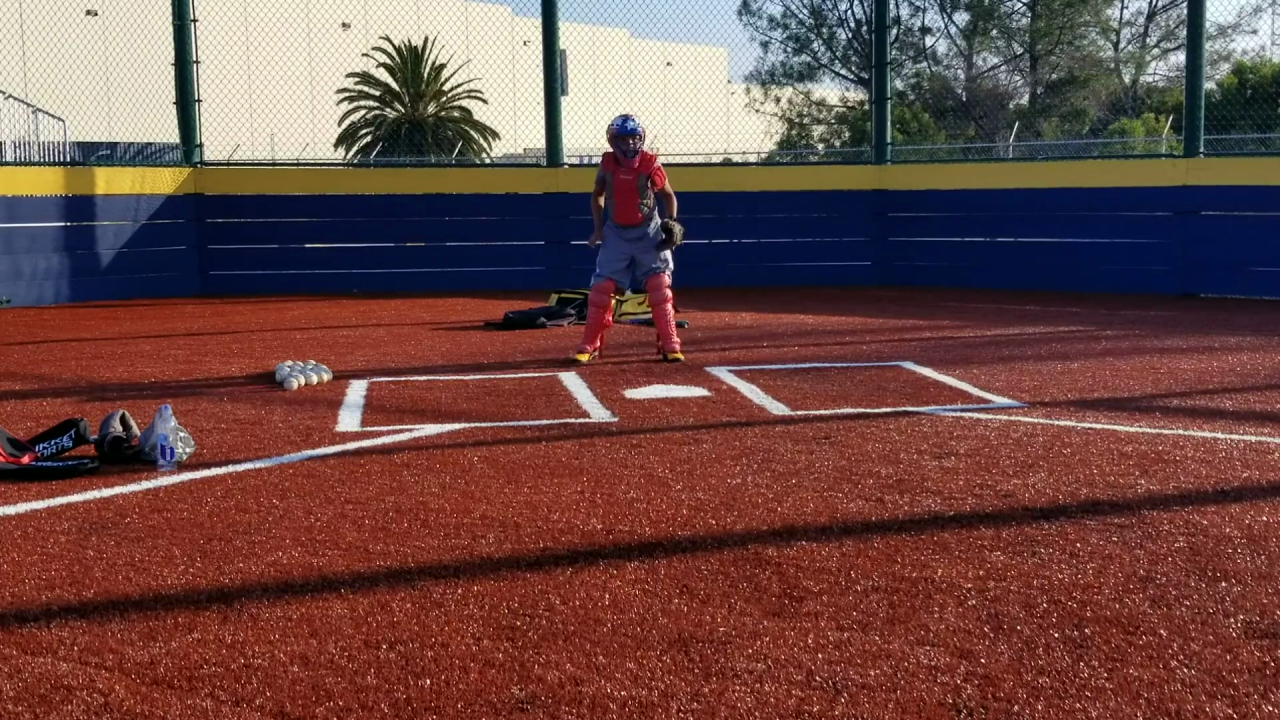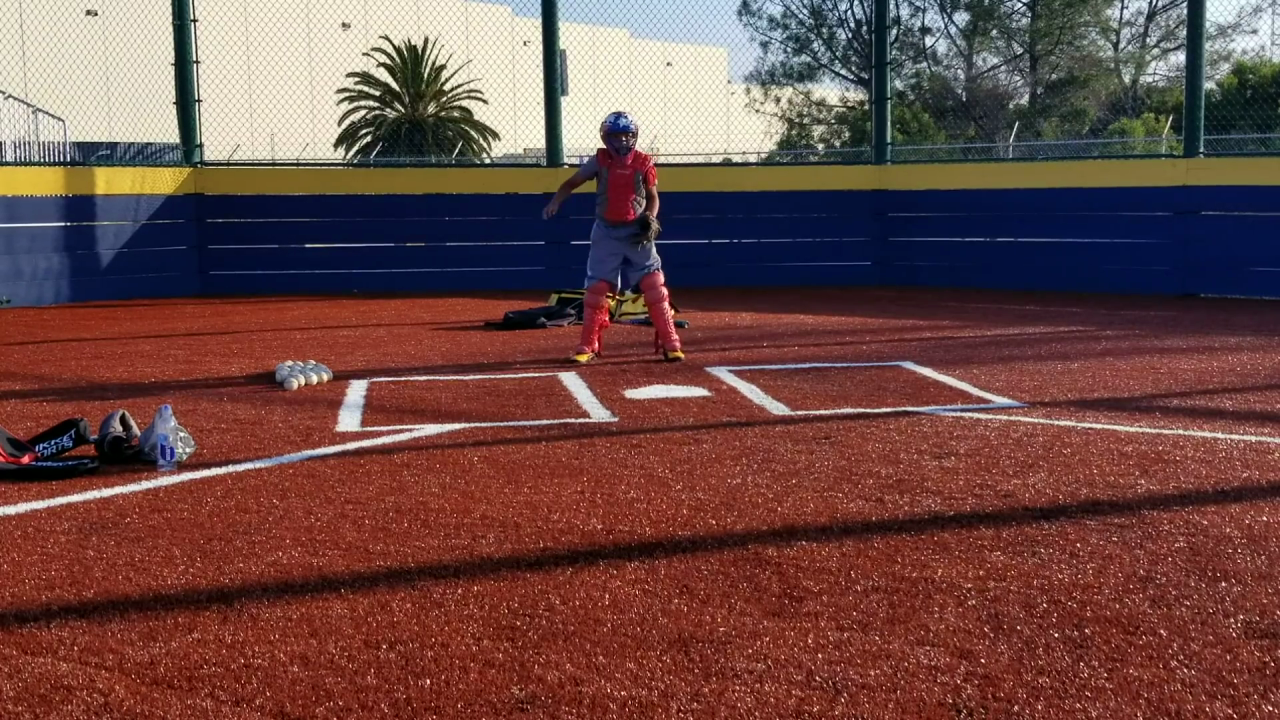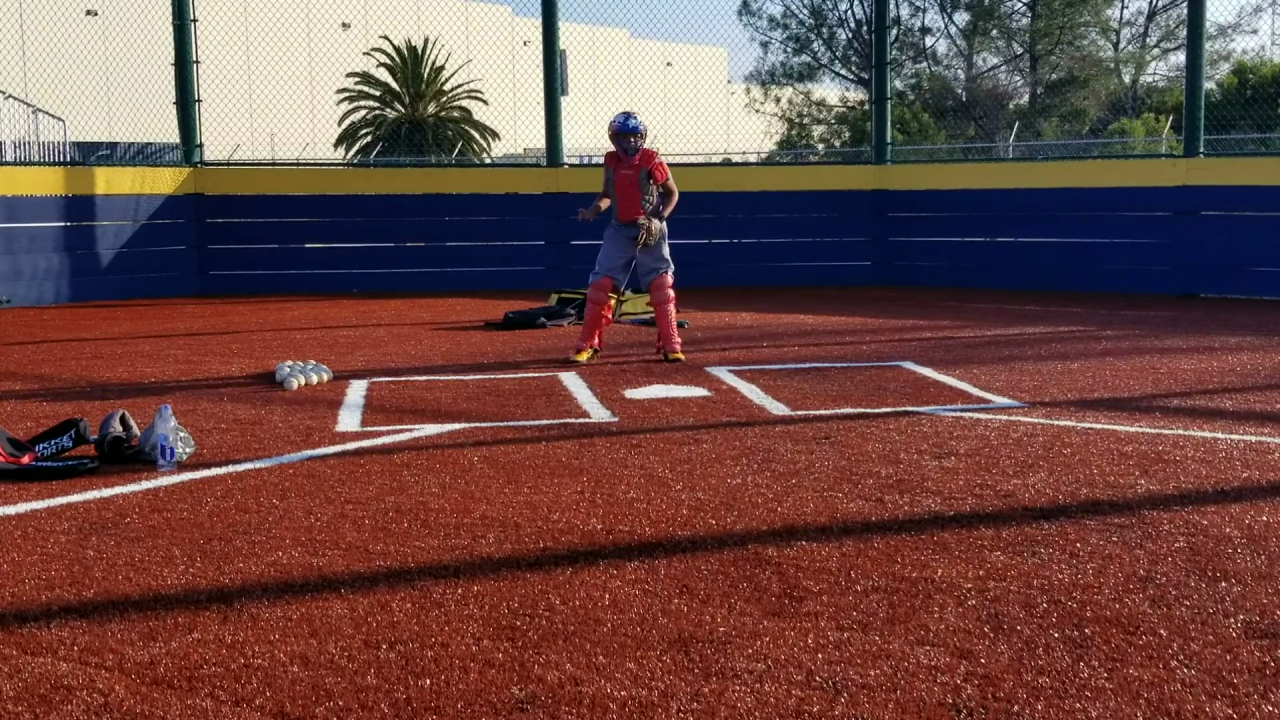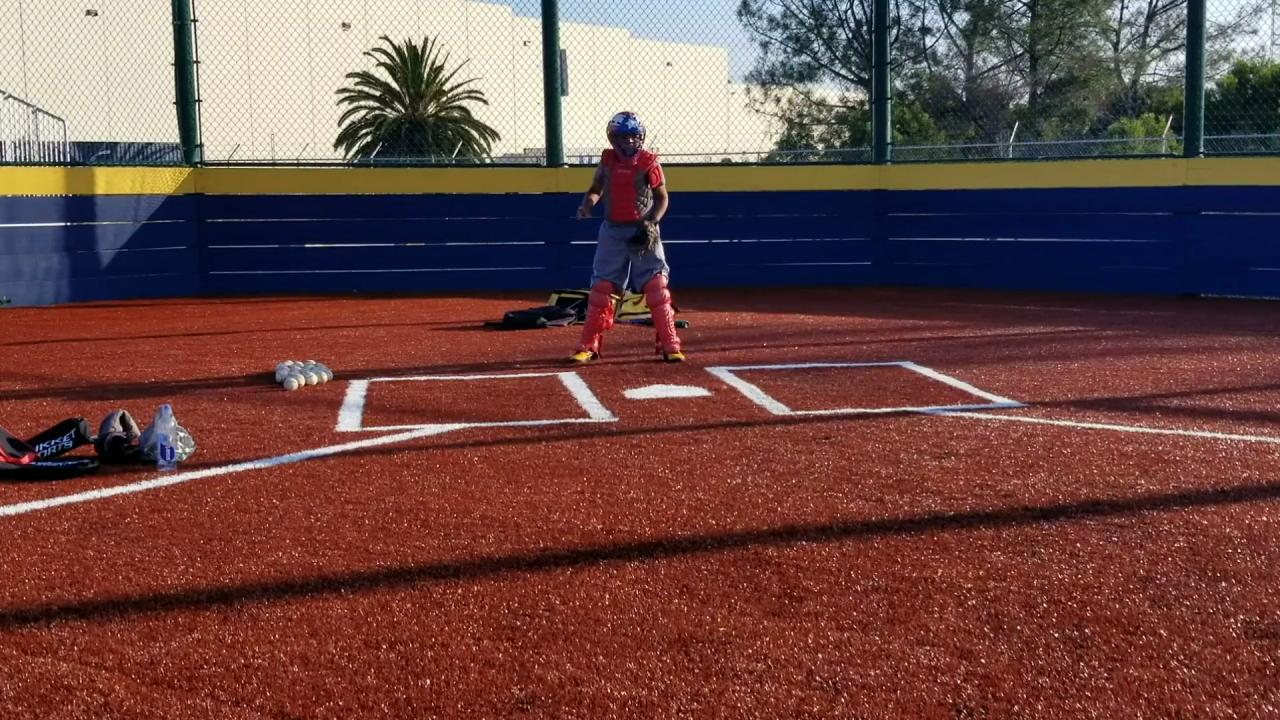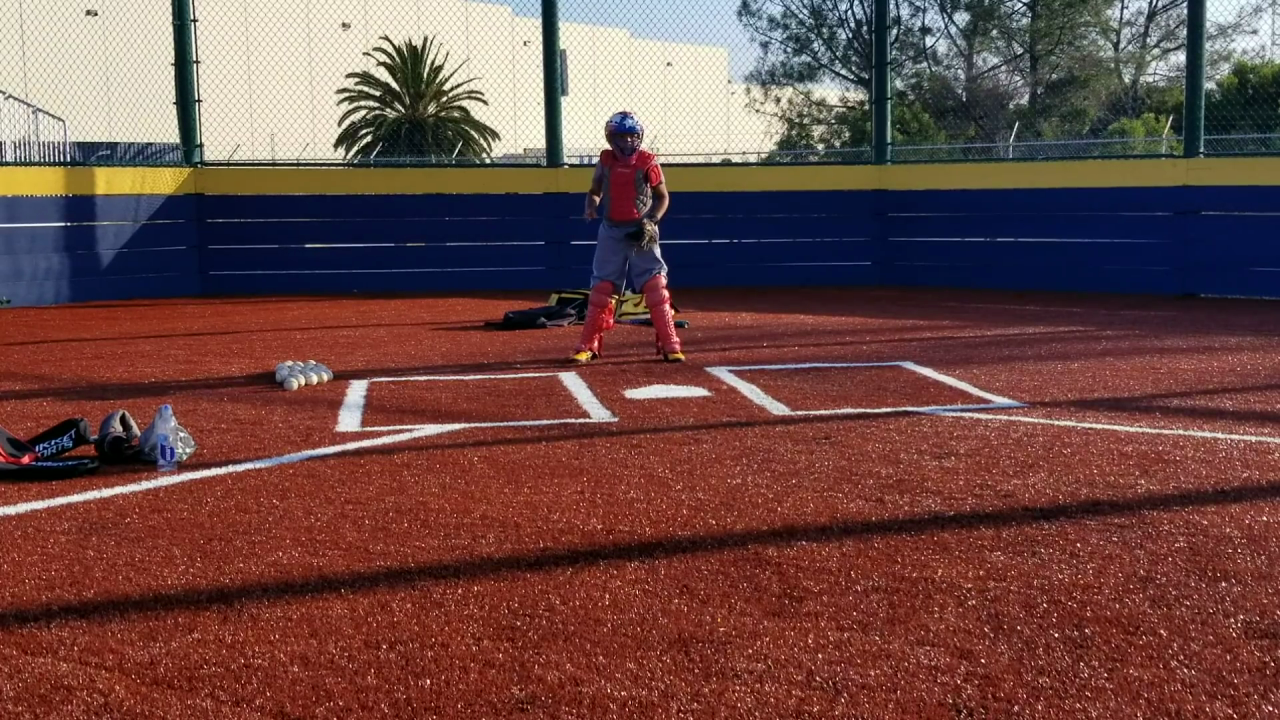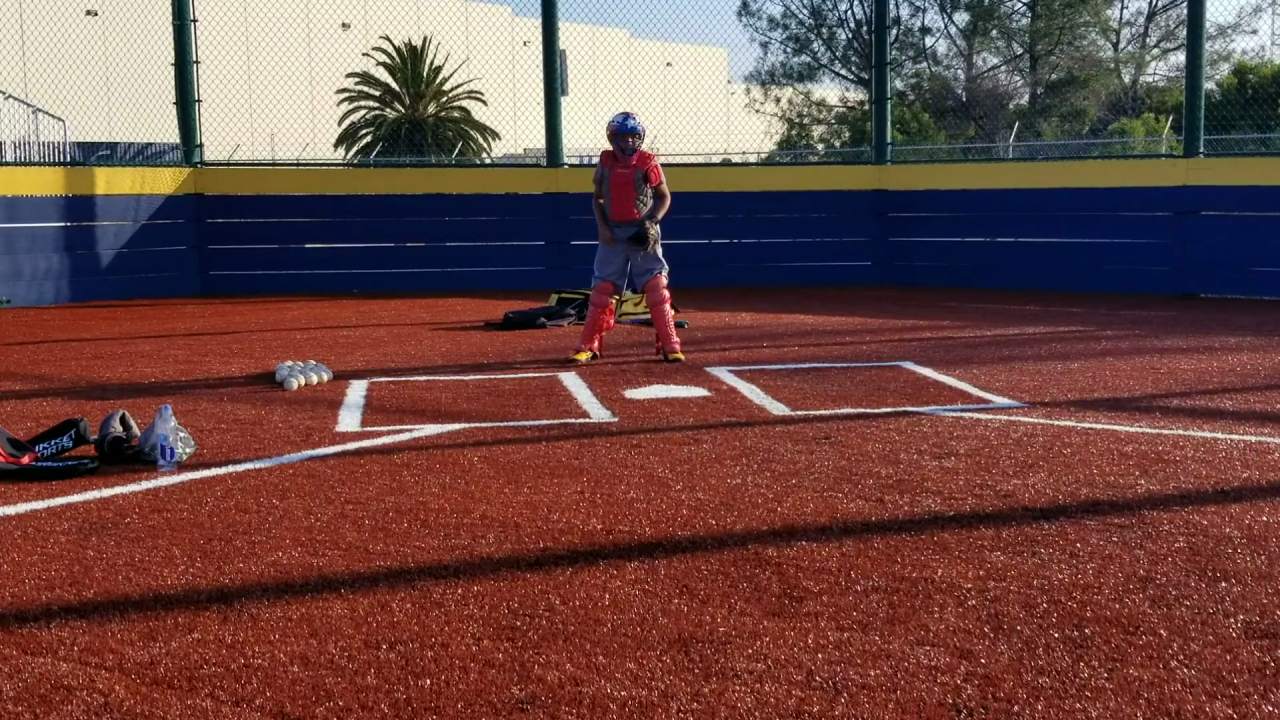
dt=0.3s
person 1, frame 1
left shoulder: (651, 164)
right shoulder: (607, 164)
left elbow: (668, 195)
right elbow: (597, 195)
left wrist: (671, 222)
right wrist: (598, 229)
left hip: (648, 232)
right hip: (616, 233)
left knee: (660, 288)
right knee: (602, 288)
left ankle: (670, 346)
right ankle: (589, 346)
person 1, frame 2
left shoulder: (643, 163)
right shoulder: (599, 160)
left elbow: (653, 197)
right elbow: (571, 184)
left wrist: (649, 220)
right wrist: (555, 201)
left hip: (636, 232)
right hip: (606, 231)
left knee: (654, 286)
right knee: (597, 288)
left ankle: (670, 345)
right ankle: (588, 347)
person 1, frame 3
left shoulder: (652, 160)
right shoulder: (611, 162)
left elbow: (672, 192)
left wrist: (660, 218)
right wrist: (594, 209)
right hip: (619, 230)
left knee: (661, 287)
right knee: (600, 285)
left ankle: (671, 346)
right ankle: (587, 345)
person 1, frame 4
left shoulder: (649, 163)
right shoulder: (607, 161)
left elbow: (662, 197)
right elbow: (595, 190)
left wrist: (653, 222)
right wrist: (586, 205)
left hip: (643, 232)
right hip: (612, 231)
left knee: (657, 287)
right knee: (601, 288)
left ankle: (670, 345)
right ankle: (588, 346)
person 1, frame 5
left shoulder: (648, 162)
right shoulder: (605, 161)
left elbow: (663, 196)
right elbow: (594, 192)
left wrist: (652, 221)
right wrist: (590, 206)
left hip: (642, 232)
right hip: (611, 231)
left knee: (655, 287)
right knee: (601, 289)
left ankle: (670, 346)
right ankle: (587, 347)
person 1, frame 6
left shoulder: (648, 162)
right shoulder: (605, 162)
left elbow: (664, 196)
right elbow: (598, 197)
left wrist: (653, 221)
right wrist: (601, 226)
left hip: (643, 233)
right hip: (613, 233)
left knee: (656, 287)
right knee: (602, 289)
left ankle: (670, 346)
right ankle: (588, 346)
